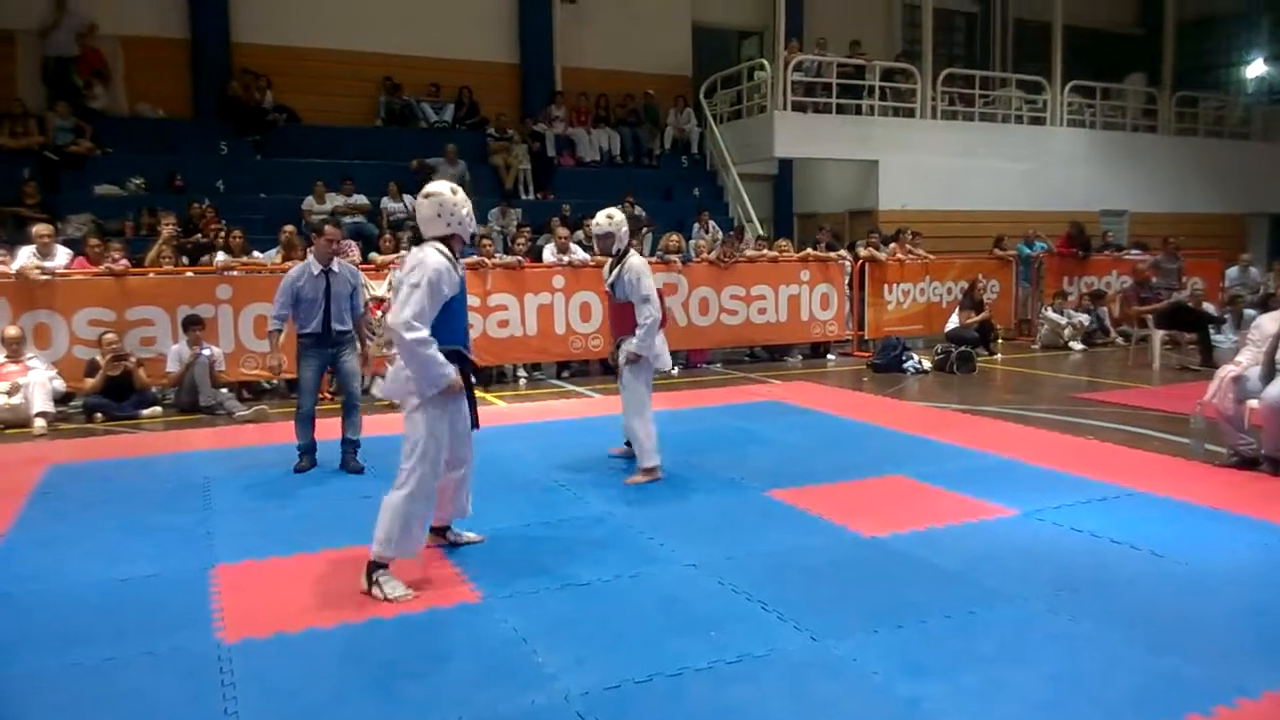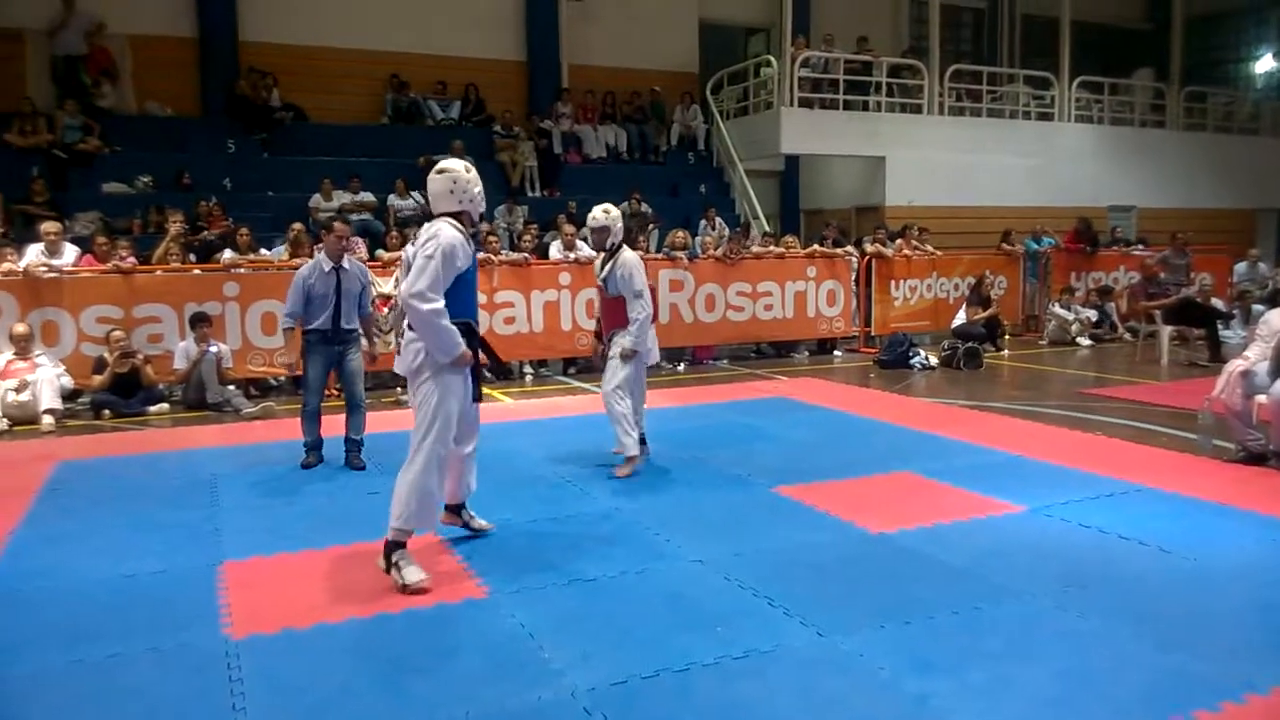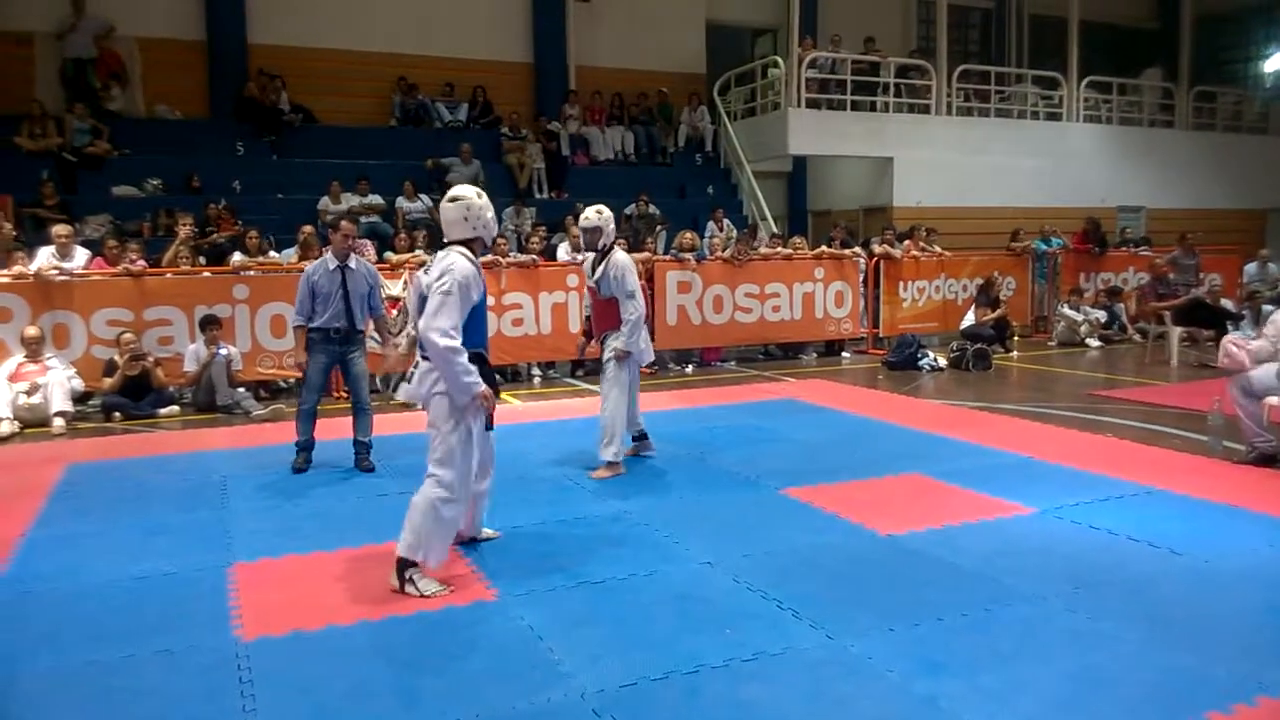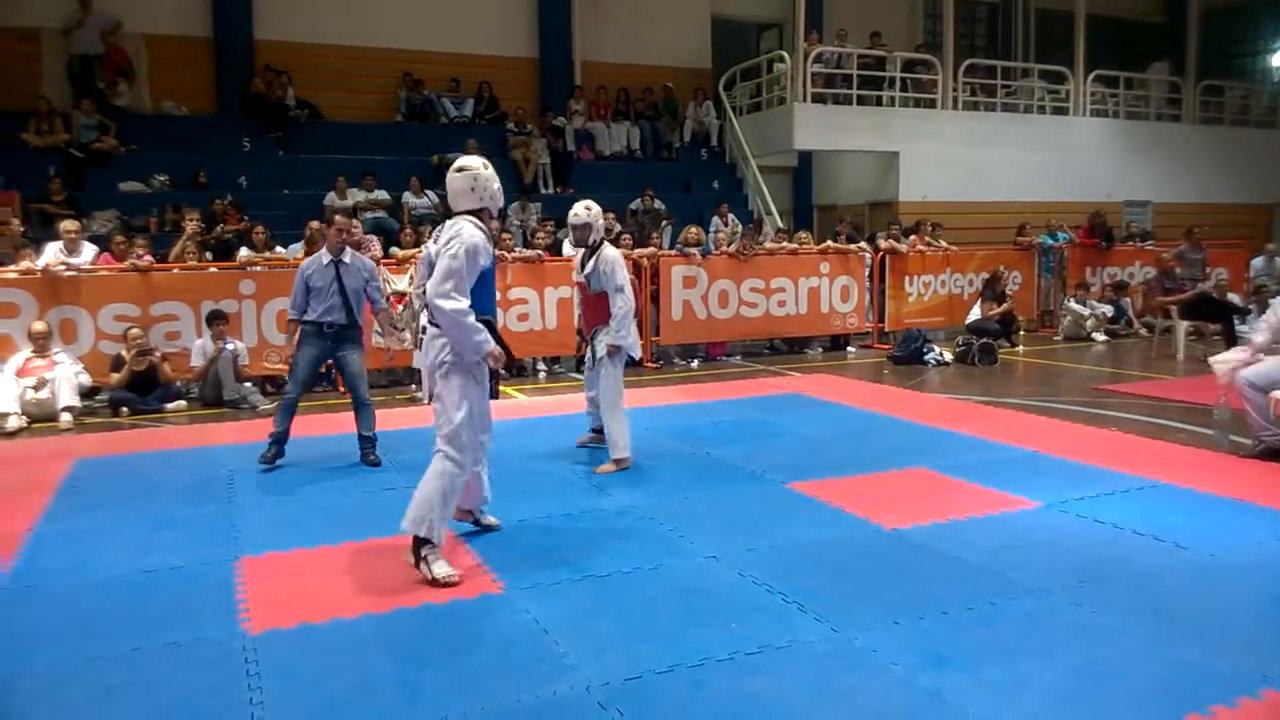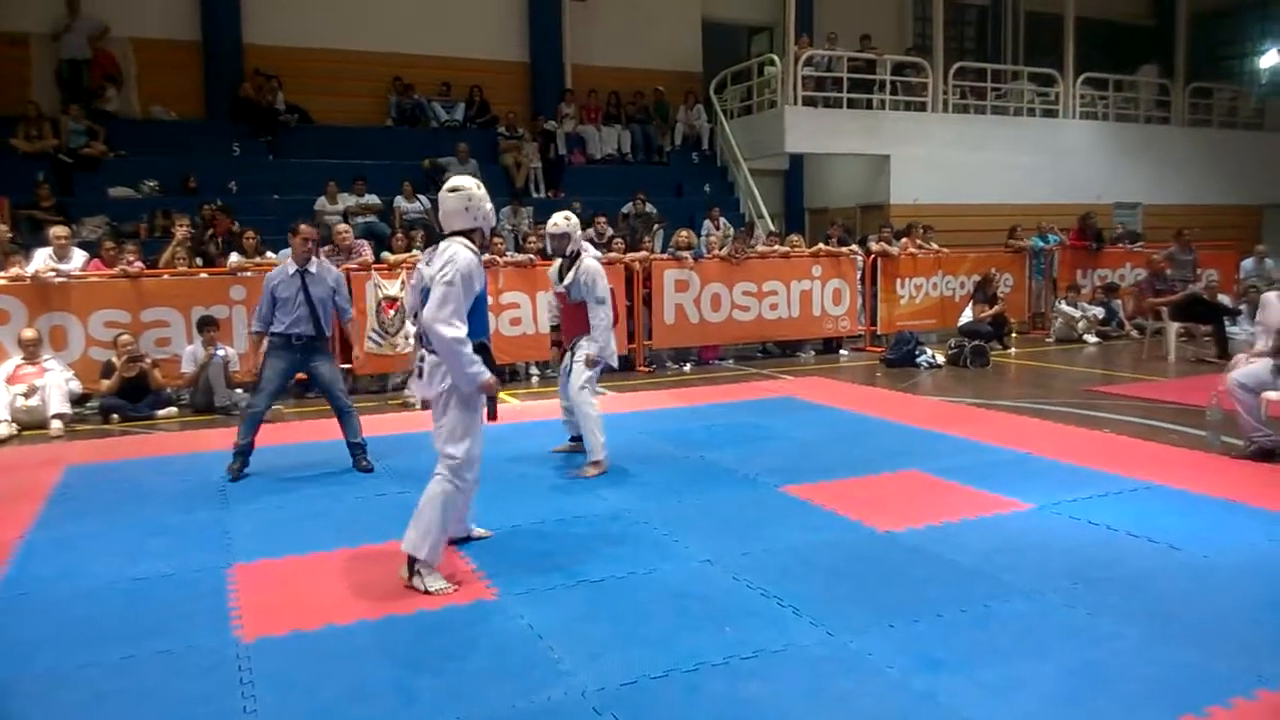
dt=0.2s
person 1, frame 1
left shoulder: (443, 262)
right shoulder: (432, 265)
right elbow: (404, 327)
left wrist: (451, 373)
right wrist: (442, 376)
left hip: (446, 379)
right hip: (431, 384)
left knee: (458, 456)
right knee: (420, 471)
left ankle: (441, 528)
right ankle: (378, 567)
person 1, frame 2
left shoulder: (450, 236)
right shoulder: (446, 238)
left elbow: (416, 294)
right elbow: (417, 297)
right wrist: (454, 347)
left hip: (449, 353)
right hip: (439, 356)
left knee: (464, 431)
right knee: (430, 446)
left ankle: (455, 506)
right ankle: (396, 547)
person 1, frame 3
left shoulder: (451, 264)
right shoulder: (460, 270)
left elbow: (426, 322)
right elbow: (437, 335)
right wrist: (473, 386)
left hip: (458, 379)
right hip: (452, 385)
left knee: (479, 461)
right knee: (448, 475)
left ankle: (465, 526)
right ankle: (408, 564)
person 1, frame 4
left shoulder: (454, 232)
right shoulder: (469, 238)
left elbow: (435, 290)
right elbow: (443, 298)
right wrist: (483, 344)
left hip: (458, 348)
right hip: (459, 351)
left knee: (476, 431)
right knee: (455, 445)
left ankle: (469, 504)
right ankle: (423, 542)
person 1, frame 5
left shoulder: (438, 255)
right shoulder: (463, 260)
left elbow: (420, 314)
right elbow: (443, 326)
right wrist: (478, 375)
left hip: (444, 369)
right hip: (455, 374)
left knee: (464, 458)
right knee: (457, 466)
left ankle: (456, 526)
right ankle: (418, 560)
person 2, frame 1
left shoulder: (635, 266)
right shoulder: (612, 266)
left elbow: (651, 312)
left wrist: (638, 348)
right wrist: (617, 344)
left hip: (639, 344)
right hip: (627, 342)
left knee: (636, 404)
right knee: (633, 400)
left ankle: (650, 466)
right ankle: (633, 445)
person 2, frame 2
left shoulder: (628, 262)
right shoulder: (603, 260)
left elbow: (642, 307)
left wrist: (632, 343)
right wrist: (601, 338)
left hip: (630, 337)
right hip: (617, 336)
left knee: (613, 391)
right knee: (629, 392)
left ankle: (632, 454)
right ankle: (637, 442)
person 2, frame 3
left shoulder: (620, 262)
right shoulder: (592, 263)
left elbow: (635, 307)
left wrist: (626, 344)
right wrist: (587, 334)
left hip: (622, 339)
right hip: (609, 338)
left knee: (612, 398)
right knee: (624, 394)
left ankle: (612, 461)
right ankle: (640, 440)
person 2, frame 4
left shoulder: (609, 257)
right shoulder: (582, 258)
left elbow: (624, 302)
left wrist: (615, 339)
right wrist: (584, 333)
left hip: (611, 333)
right hip: (596, 333)
left knee: (609, 393)
right knee: (593, 386)
left ankle: (620, 456)
right ankle: (599, 431)
person 2, frame 5
left shoulder: (589, 268)
right shoulder: (556, 269)
left elbow: (603, 312)
left wrist: (596, 350)
right wrist: (556, 341)
left hip: (590, 341)
right hip: (573, 342)
left knee: (579, 392)
right knee: (567, 391)
left ankle: (597, 458)
right ankle: (577, 439)
person 3, frame 1
left shoulder: (350, 274)
right shoulder: (296, 277)
left elbow: (358, 312)
right elbow: (278, 317)
left wrist: (364, 344)
right wrist: (274, 353)
left hip: (344, 342)
right hip: (312, 345)
left knee: (353, 398)
right knee: (306, 404)
left ankle: (349, 454)
right ankle: (307, 454)
person 3, frame 2
left shoulder: (360, 272)
right shoulder: (306, 274)
left elbow: (365, 311)
right elbow: (291, 315)
left wrist: (372, 343)
right wrist: (290, 352)
left hip: (349, 341)
right hip: (317, 342)
left knee: (357, 399)
right knee: (312, 401)
left ankle: (353, 451)
right ankle: (313, 450)
person 3, frame 3
left shoulder: (368, 272)
right shoulder: (313, 272)
left elbow: (377, 312)
right elbow: (301, 315)
left wrist: (387, 345)
right wrist: (300, 350)
left hip: (353, 341)
right hip: (321, 341)
left knee: (362, 400)
right knee: (309, 400)
left ankle: (362, 453)
right ankle: (304, 451)
person 3, frame 4
left shoulder: (365, 266)
right shoulder: (308, 267)
left elbow: (378, 304)
right elbow: (296, 309)
left wrist: (388, 335)
right wrist: (290, 344)
left hip: (348, 337)
right hip: (314, 335)
left knee: (361, 395)
right knee: (292, 392)
left ankle: (367, 448)
right ankle: (276, 444)
person 3, frame 5
left shoulder: (332, 275)
right shoulder: (275, 278)
left elbow: (346, 314)
right elbow: (261, 320)
left wrist: (356, 346)
right wrist: (255, 356)
left hip: (317, 348)
right hip: (282, 348)
left knee: (342, 402)
right knee: (259, 404)
left ankle: (358, 453)
right ankle: (240, 457)
